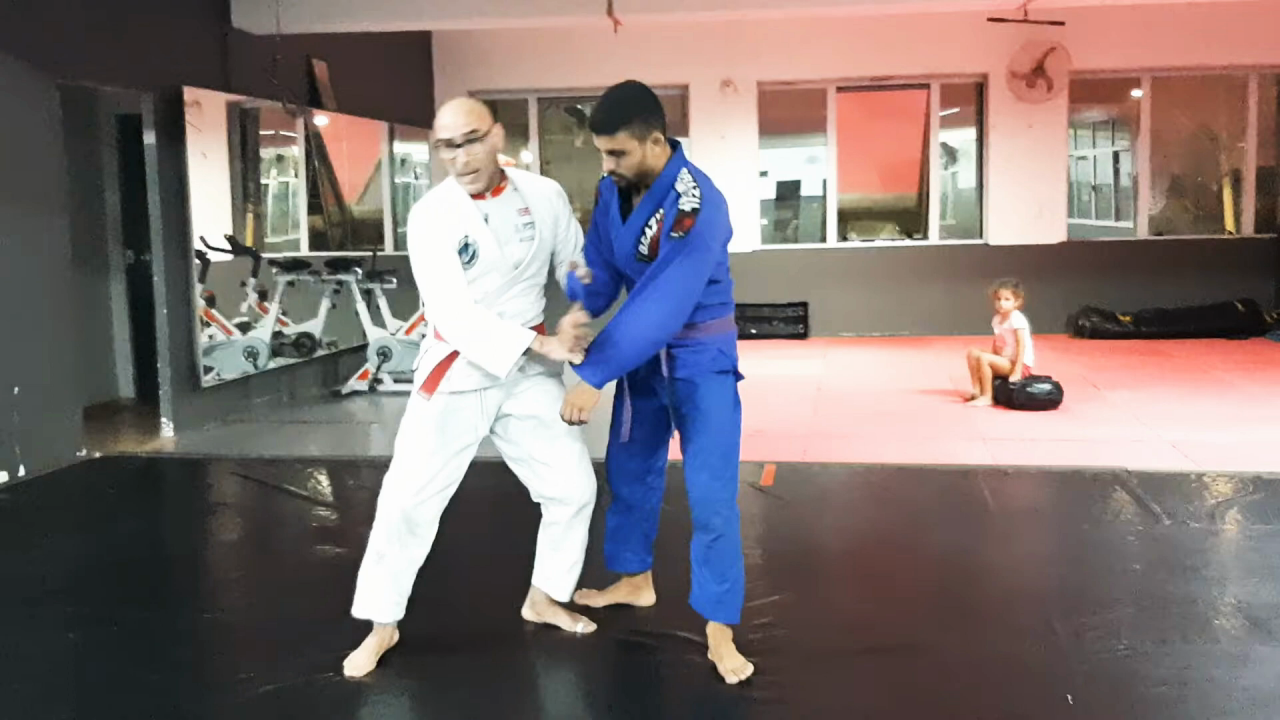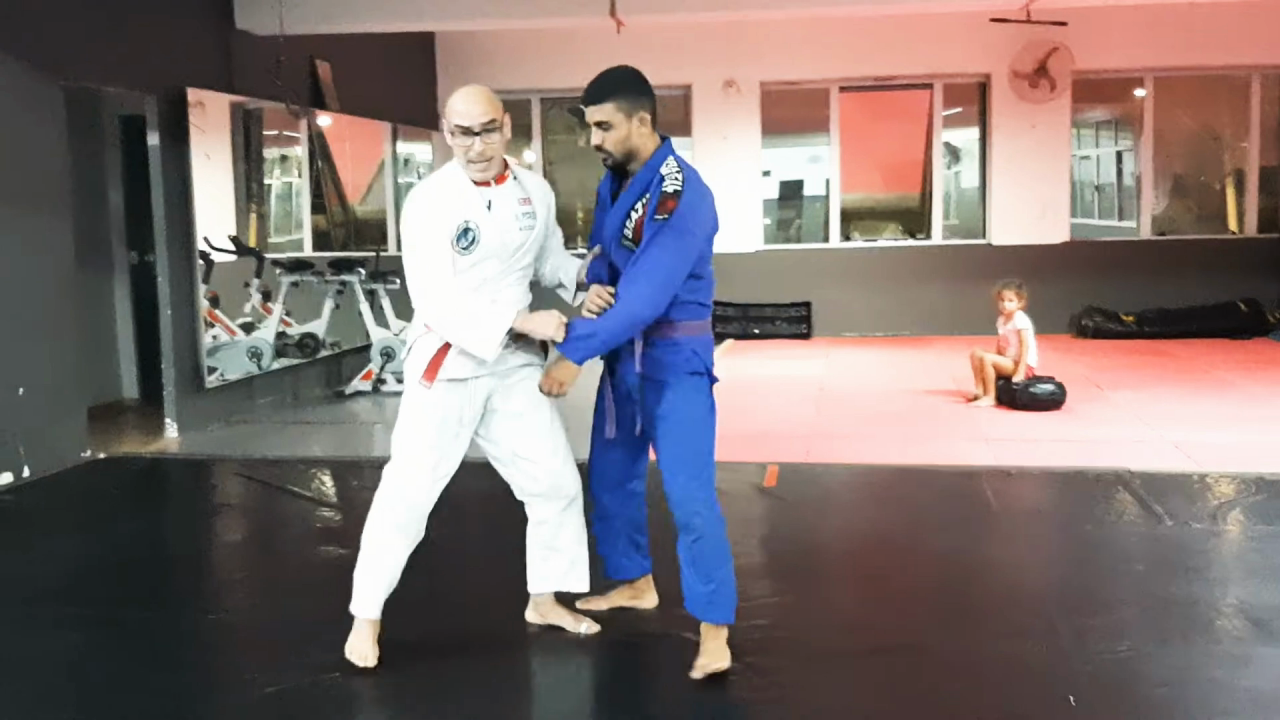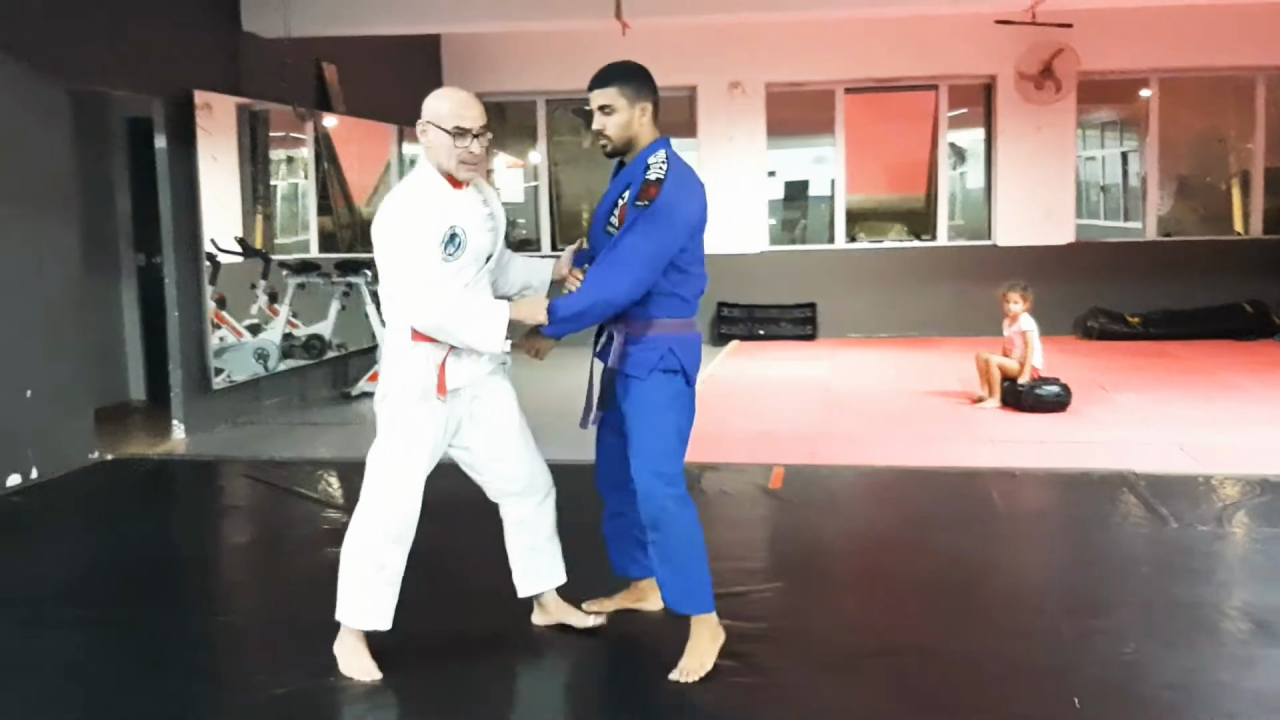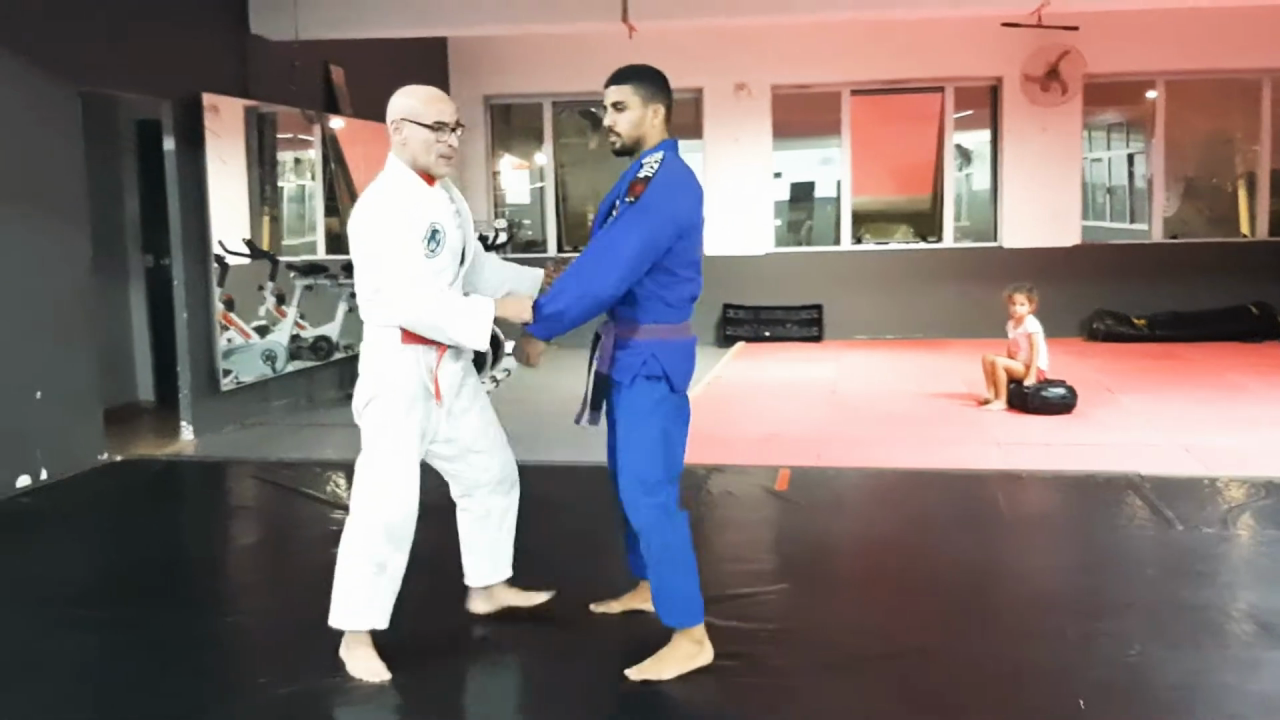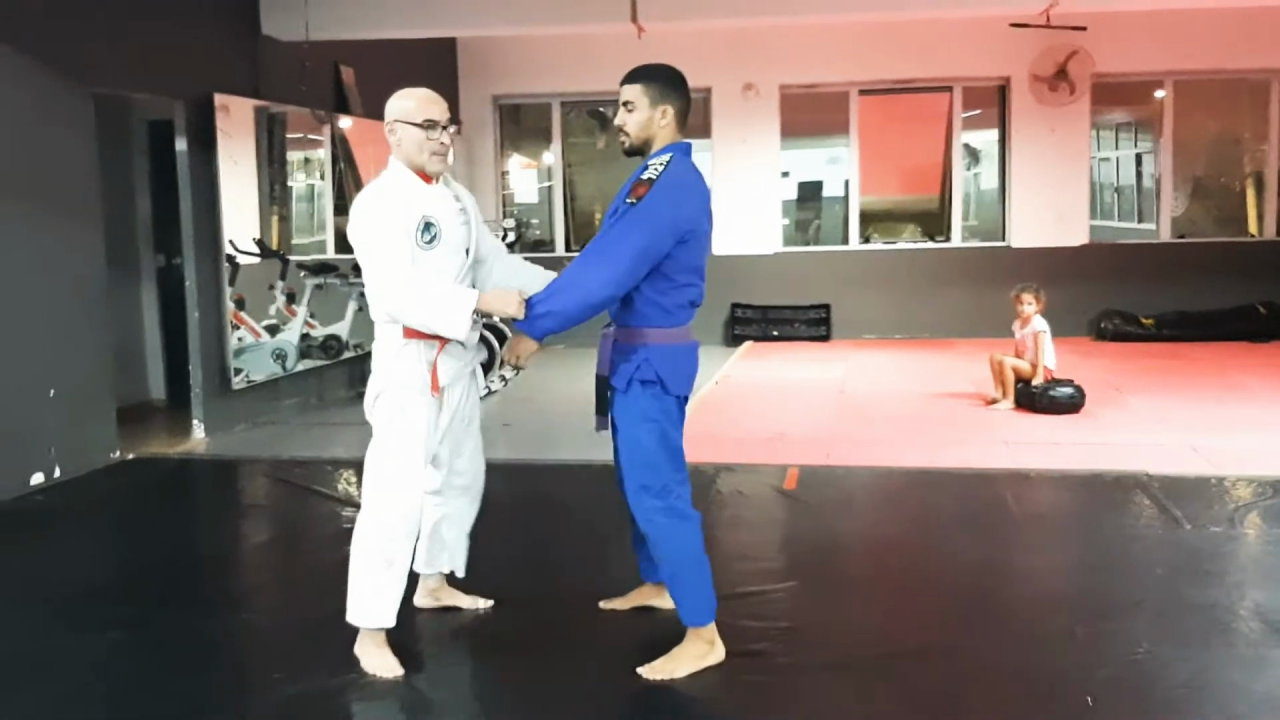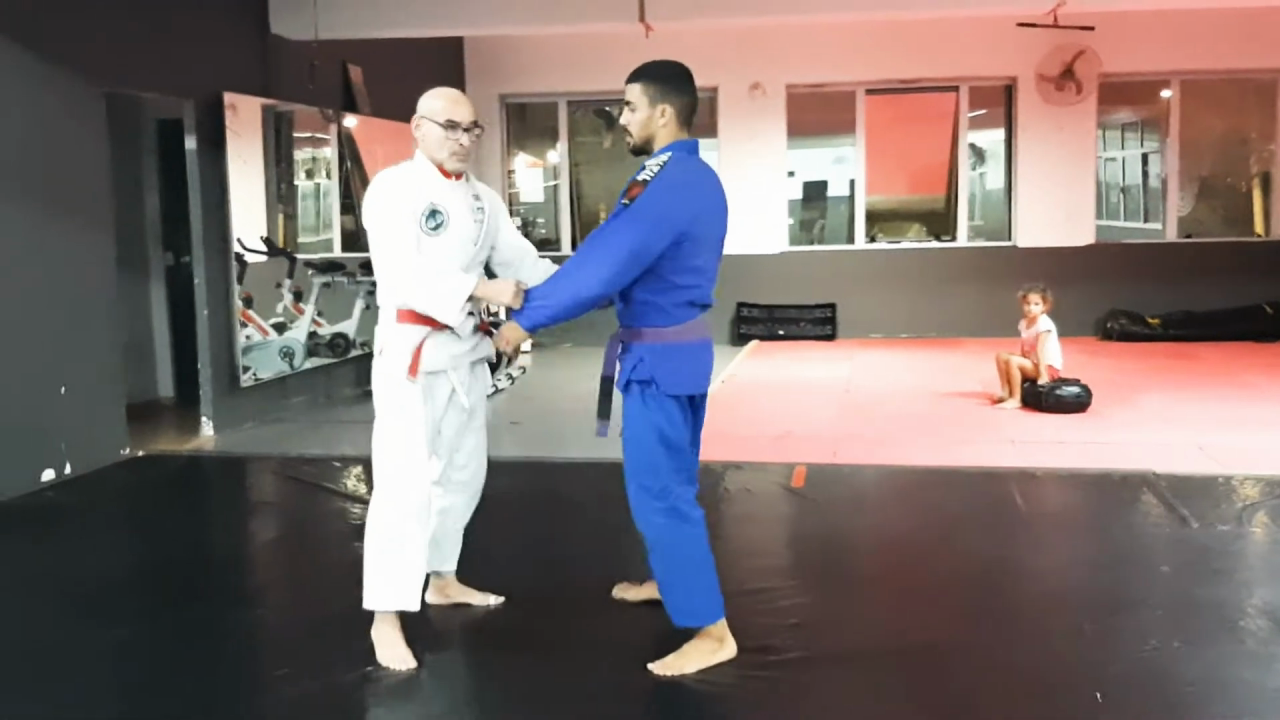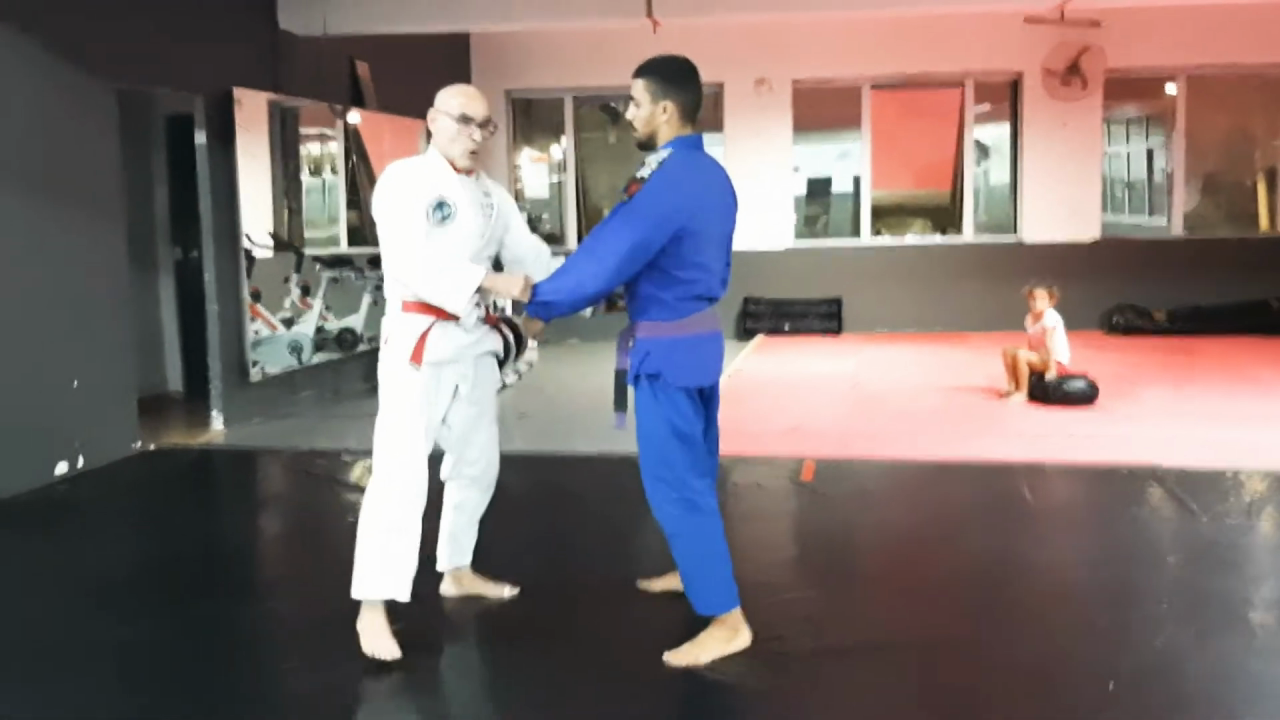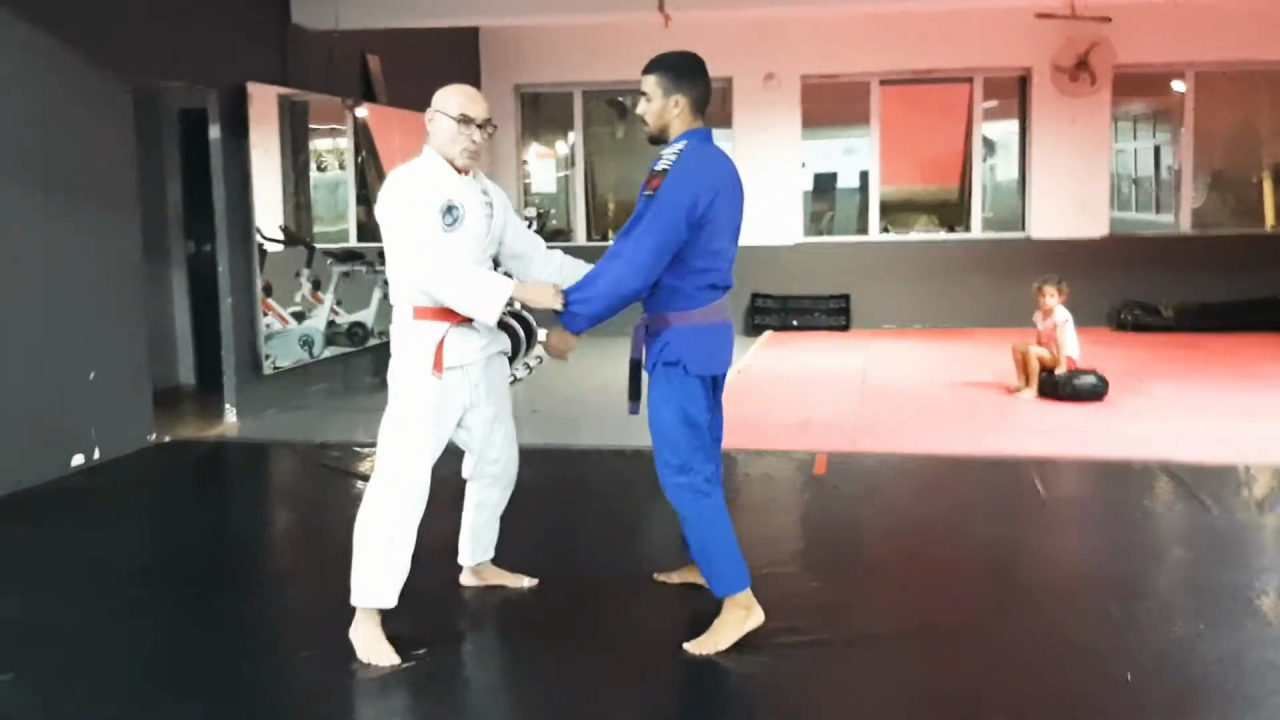
dt=0.2s
person 1, frame 1
left shoulder: (697, 207)
right shoulder: (614, 188)
left elbow: (662, 307)
right elbow: (601, 260)
left wrist: (592, 377)
right wrist: (583, 310)
left hip: (700, 356)
right hip: (644, 351)
left knee: (710, 493)
right knee: (629, 470)
left ankle: (719, 630)
right ankle: (634, 578)
person 1, frame 2
left shoulder: (681, 194)
right shoulder: (614, 181)
left elbow: (647, 292)
left wrist: (572, 352)
right wrist: (592, 289)
left hip: (677, 356)
right hip: (625, 351)
left knee: (689, 491)
right knee: (612, 476)
left ankle: (714, 627)
right ankle: (635, 582)
person 1, frame 3
left shoulder: (668, 183)
right shoulder: (628, 177)
left elbow: (625, 279)
right elbow: (606, 259)
left wrist: (549, 325)
right wrist: (577, 275)
left hip: (660, 351)
right hip: (627, 347)
left knee: (657, 486)
right knee: (617, 477)
left ankle: (703, 621)
right ankle: (643, 584)
person 1, frame 4
left shoulder: (661, 182)
right shoulder: (652, 178)
left elbow: (609, 271)
right elbow: (610, 263)
left wrist: (541, 326)
right wrist: (558, 292)
left hip: (651, 354)
right hip: (633, 351)
left knee: (649, 492)
right knee: (631, 481)
left ankle: (690, 634)
right ankle: (651, 586)
person 1, frame 5
left shoulder: (663, 184)
right shoulder: (677, 179)
left elbow: (605, 270)
left wrist: (532, 326)
right wrist: (546, 308)
left hip: (649, 357)
right hip: (654, 350)
left knee: (658, 492)
right knee: (645, 481)
left ankle: (703, 635)
right ankle: (660, 583)
person 1, frame 6
left shoulder: (663, 187)
right shoulder: (702, 179)
left elbow: (598, 266)
left wrist: (523, 319)
right wrist: (621, 296)
left hip: (657, 357)
right hip: (684, 346)
left knee: (660, 494)
right knee: (671, 480)
left ankle: (711, 632)
right ankle: (673, 578)
person 1, frame 7
left shoulder: (661, 181)
right shoulder: (712, 174)
left elbow: (601, 262)
left wrist: (539, 304)
right wrist: (630, 289)
left hip: (667, 348)
right hip: (698, 338)
left knee: (676, 485)
right knee: (692, 470)
left ankle: (726, 620)
right ankle: (694, 571)
person 1, frame 8
left shoulder: (677, 171)
right shoulder: (714, 164)
left elbow: (633, 263)
left wrist: (571, 319)
right wrist: (584, 297)
left hip: (680, 338)
right hip: (701, 330)
left knee: (684, 471)
right knee: (696, 458)
left ankle: (737, 600)
right ankle: (709, 564)
person 2, frame 1
left shoulder: (545, 196)
right shoulder: (431, 216)
left elbow: (574, 262)
right elbow: (453, 313)
left wrist: (581, 311)
right wrist: (536, 342)
left hip: (527, 373)
right hip: (455, 370)
left knee: (573, 486)
right knee: (409, 496)
left ankle: (542, 598)
right ankle: (384, 624)
person 2, frame 2
left shoulder: (533, 191)
right shoulder: (430, 201)
left elbow: (546, 258)
right elbow: (437, 302)
left wrist: (584, 275)
right wrist: (521, 323)
left hip: (514, 363)
right hip: (443, 363)
left knee: (554, 481)
right knee: (408, 489)
left ankle: (544, 600)
right ankle: (365, 615)
person 2, frame 3
left shoulder: (482, 199)
right shoulder: (406, 208)
right elbow: (424, 309)
left wrist: (551, 270)
right wrist: (512, 315)
left hip: (473, 367)
right hip: (418, 370)
left knee: (524, 480)
right knee: (393, 502)
left ankle: (547, 598)
right ankle: (351, 632)
person 2, frame 4
left shoulder: (447, 197)
right shoulder: (384, 206)
left elbow: (473, 268)
right elbow: (411, 304)
left wrist: (542, 282)
right wrist: (497, 311)
left hip: (448, 366)
right hip: (398, 368)
left knee: (491, 473)
right knee: (388, 503)
left ankle: (488, 587)
right ankle: (356, 634)
person 2, frame 5
left shoulder: (456, 198)
right shoulder: (379, 202)
left elbow: (495, 264)
right elbow: (400, 295)
right wrist: (482, 303)
left hip: (456, 360)
right hip: (408, 364)
left knee: (460, 480)
right knee: (396, 495)
left ankle: (432, 582)
right ankle: (371, 630)
person 2, frame 6
left shoulder: (484, 199)
right shoulder: (393, 187)
left elbow: (524, 265)
right elbow: (403, 273)
right wrist: (479, 289)
left hip: (464, 351)
right hip: (410, 353)
left knee: (462, 471)
right knee: (404, 483)
left ankle: (440, 580)
right ankle: (386, 617)
person 2, frame 7
left shoulder: (494, 196)
right shoulder: (404, 179)
left elbow: (533, 260)
right elbow: (413, 263)
right wrist: (488, 281)
left hip: (472, 344)
right hip: (416, 344)
left knee: (475, 465)
right knee: (401, 473)
left ankle: (457, 571)
right ankle: (372, 609)
person 2, frame 8
left shoulder: (487, 195)
right shoulder: (407, 186)
left elbow: (531, 253)
right elbow: (432, 271)
right wrist: (516, 292)
left hip: (479, 346)
right hip: (427, 349)
left knee: (495, 460)
right knee: (404, 476)
left ankle: (476, 562)
right ankle: (366, 617)
